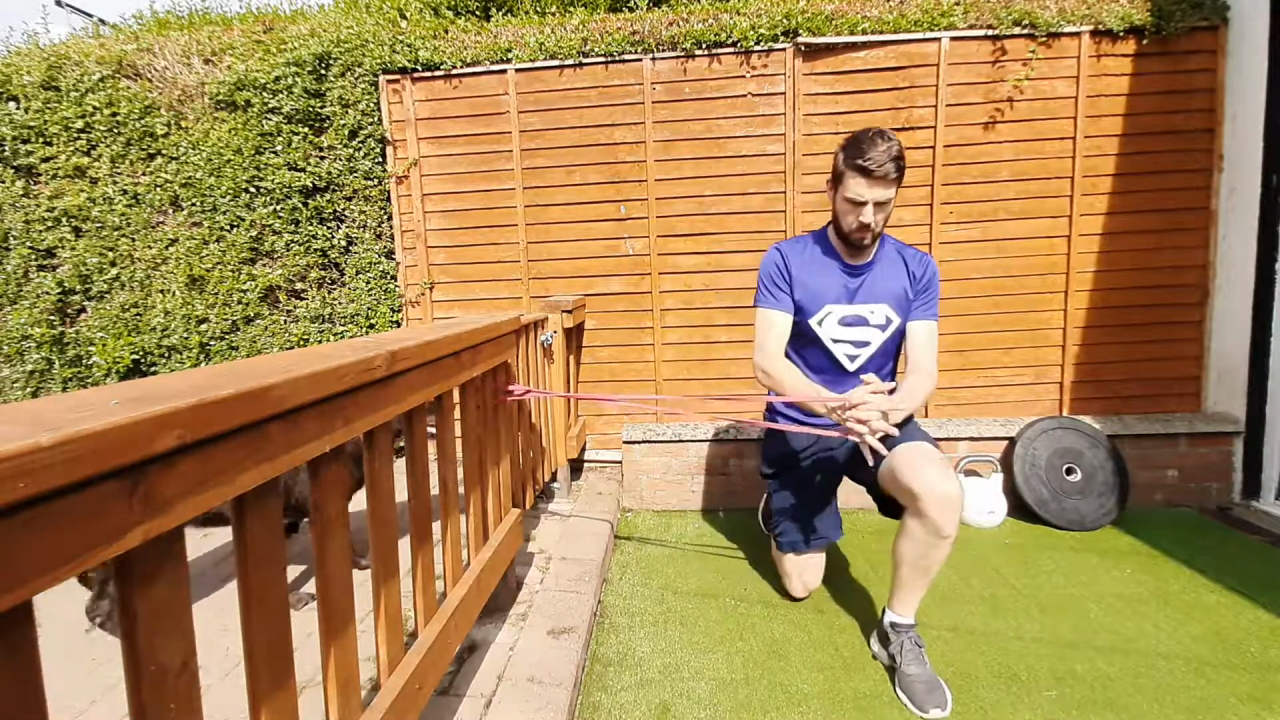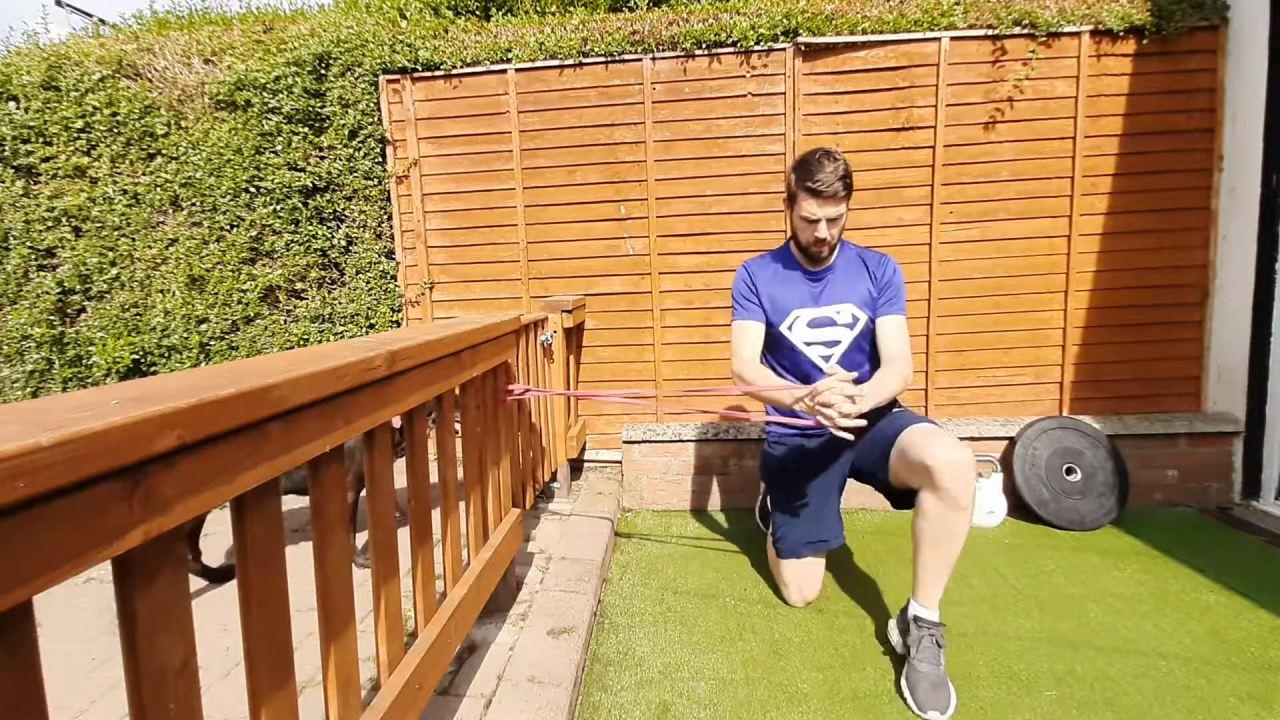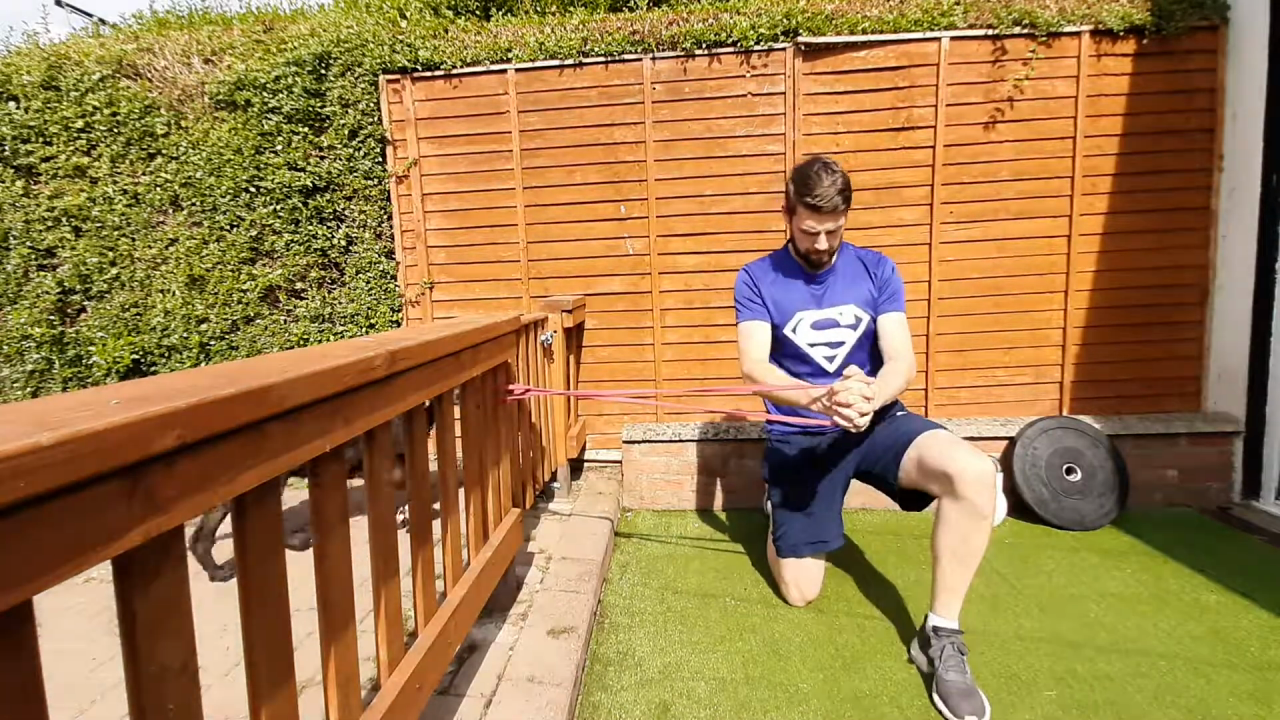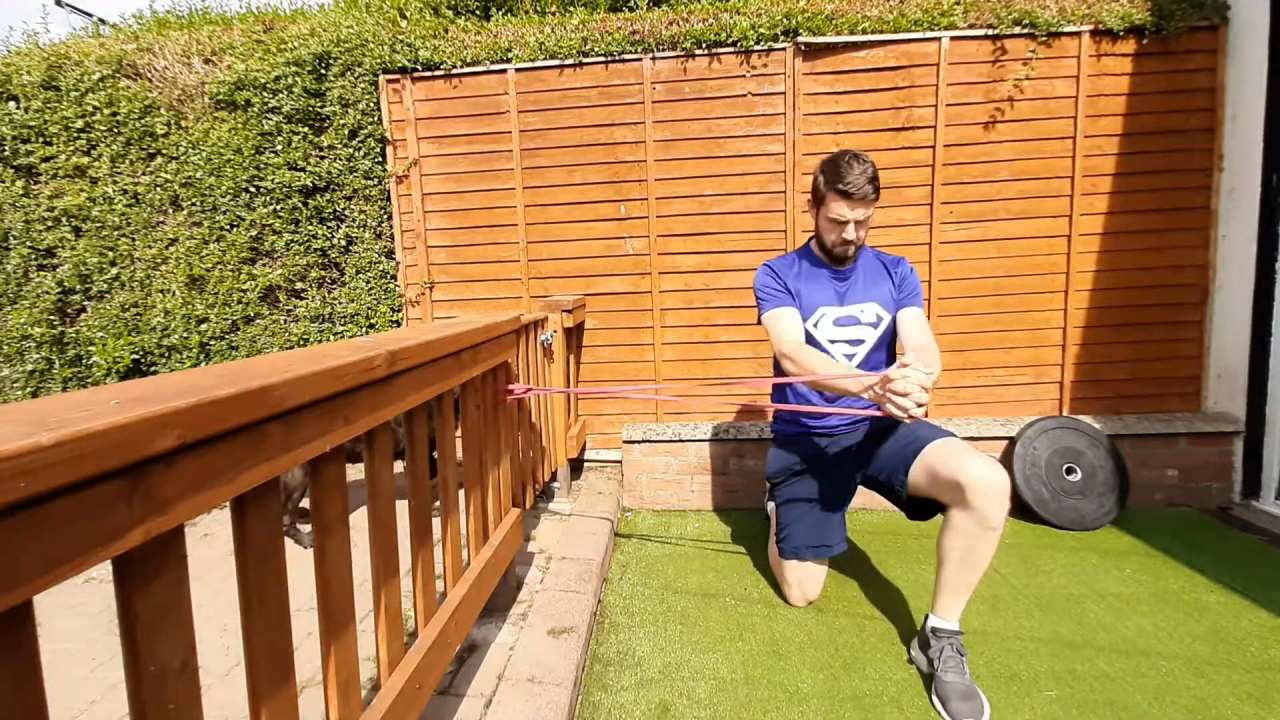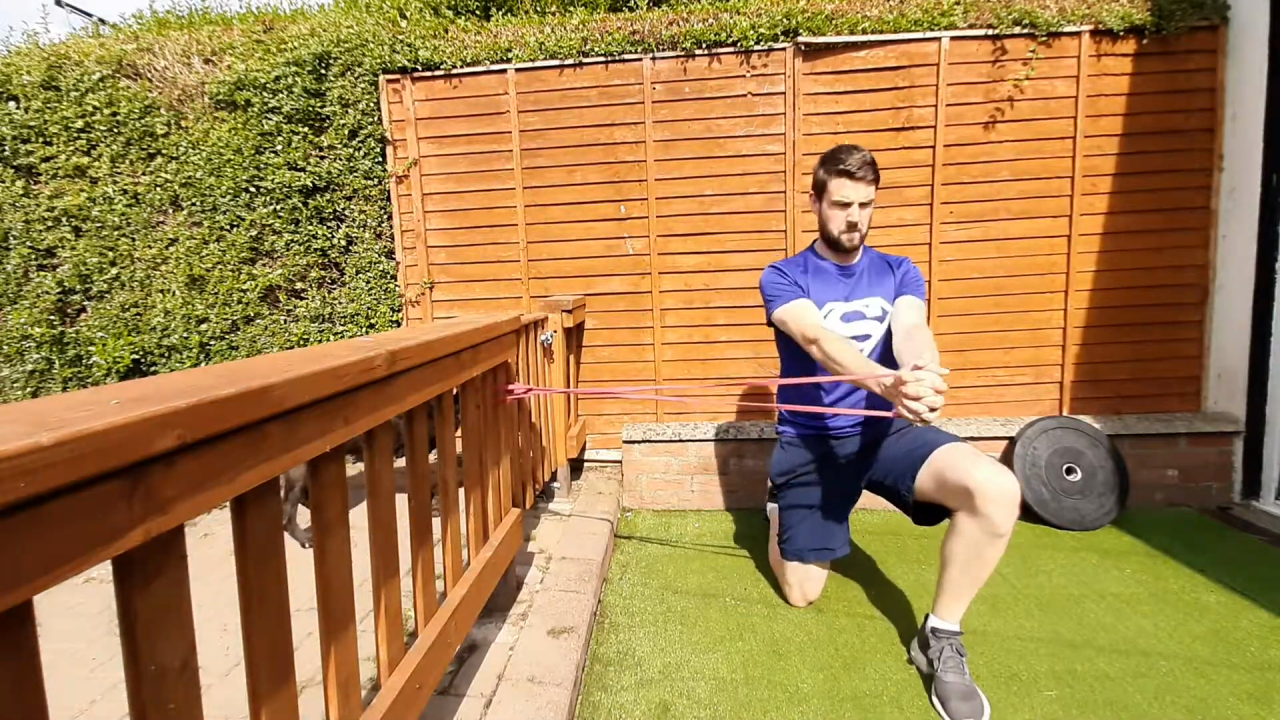
dt=0.4s
person 1, frame 1
left shoulder: (916, 269)
right shoulder: (786, 261)
left elbow: (924, 371)
right elbow: (767, 362)
left wrist: (887, 409)
right wrist: (838, 408)
left hip: (880, 417)
right hip: (798, 426)
left knee: (941, 494)
right knee: (800, 586)
left ankle: (898, 630)
right ankle: (774, 504)
person 1, frame 2
left shoulder: (879, 270)
right shoulder: (756, 276)
left elbow: (899, 365)
right elbow: (744, 367)
left wrist: (857, 399)
right wrist: (808, 400)
left hip: (870, 417)
right hip: (795, 434)
left knee: (954, 464)
right knee: (800, 592)
left ankle: (920, 623)
right ankle: (774, 505)
person 1, frame 3
left shoulder: (877, 270)
right shoulder: (757, 280)
left elbow: (902, 361)
right elbow: (754, 367)
left wrist: (868, 397)
right wrist: (823, 400)
left hip: (876, 420)
right hip: (799, 436)
left knee: (974, 474)
right knee: (799, 592)
left ankle: (941, 635)
right ankle: (781, 507)
person 1, frame 4
left shoulder: (896, 272)
right shoulder: (778, 276)
left elbow: (924, 350)
right elbow: (792, 355)
left wrist: (914, 380)
right wrist: (872, 386)
left hip: (882, 428)
right hip: (806, 436)
left knee: (986, 483)
right knee: (800, 592)
left ankle: (940, 636)
right ankle: (779, 508)
person 1, frame 5
left shoulder: (899, 272)
right shoulder: (783, 277)
left elbow: (912, 332)
right elbow: (819, 341)
left wrist: (924, 374)
right wrist: (889, 384)
left hip: (887, 431)
right hip: (811, 440)
left knee: (997, 489)
right knee: (802, 593)
left ankle: (940, 637)
right ankle: (781, 512)
